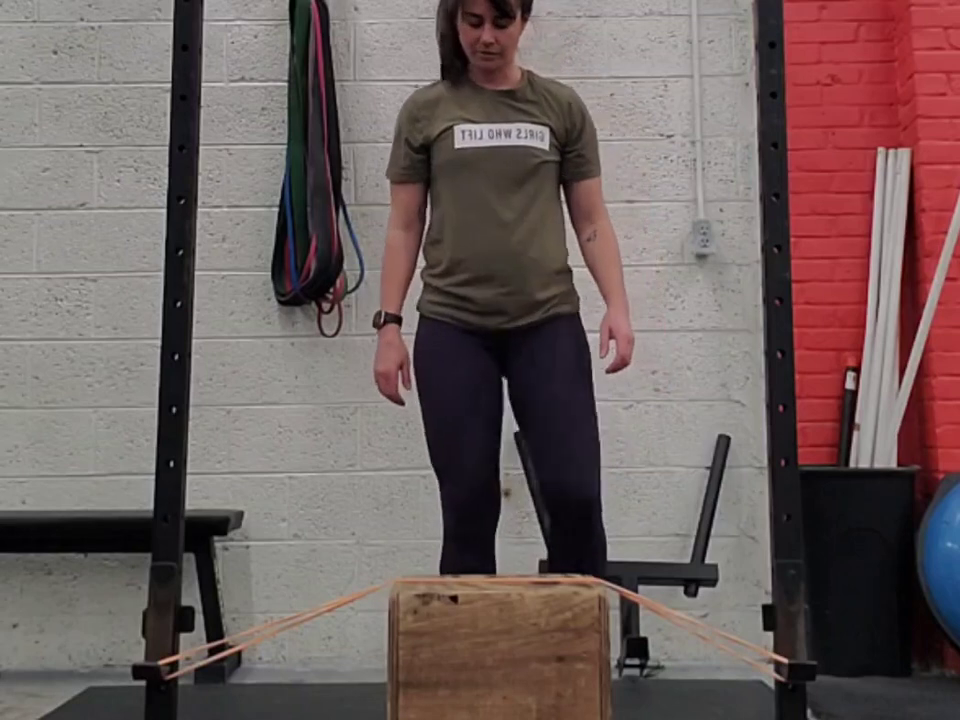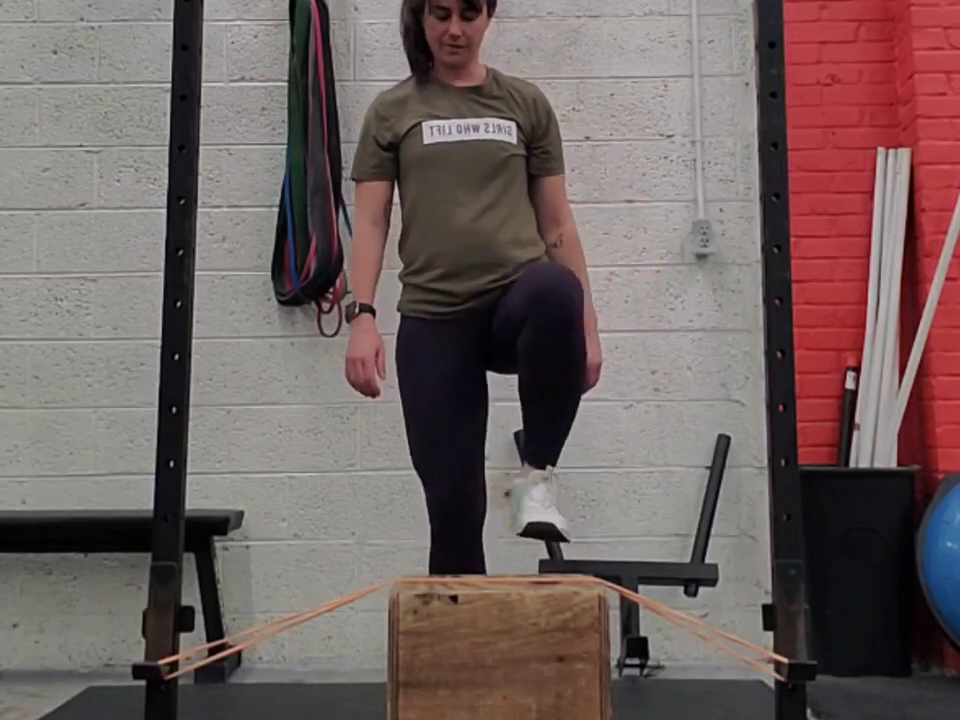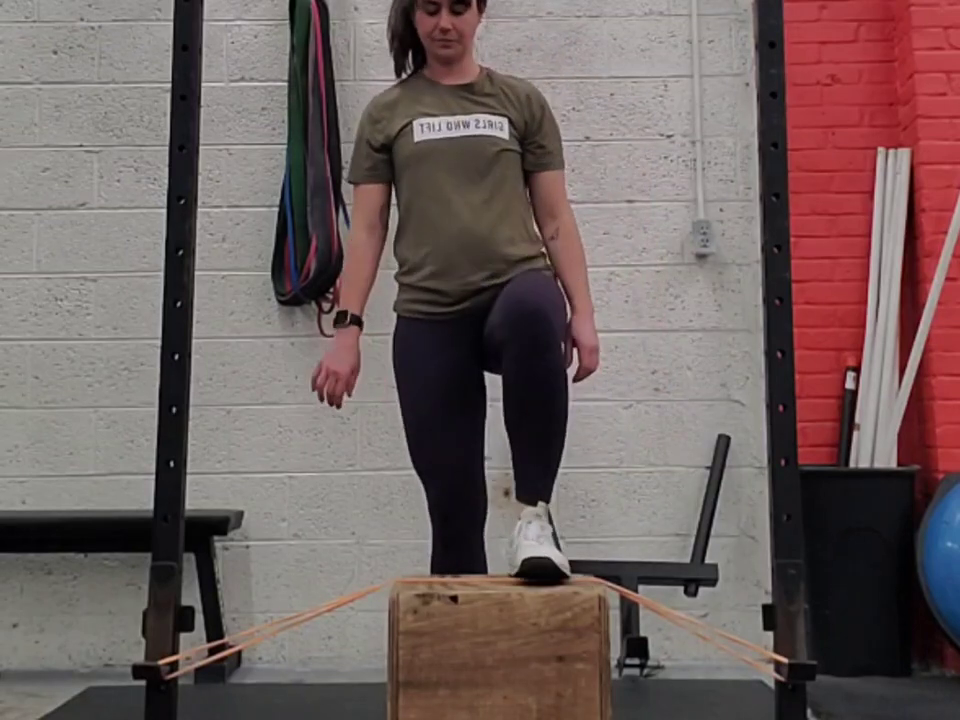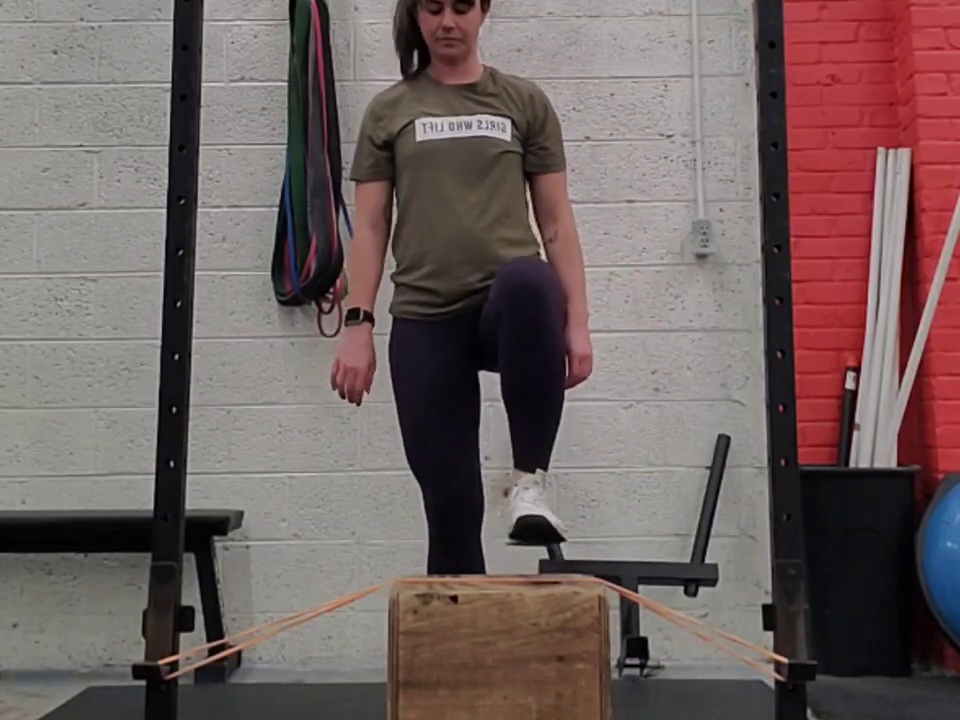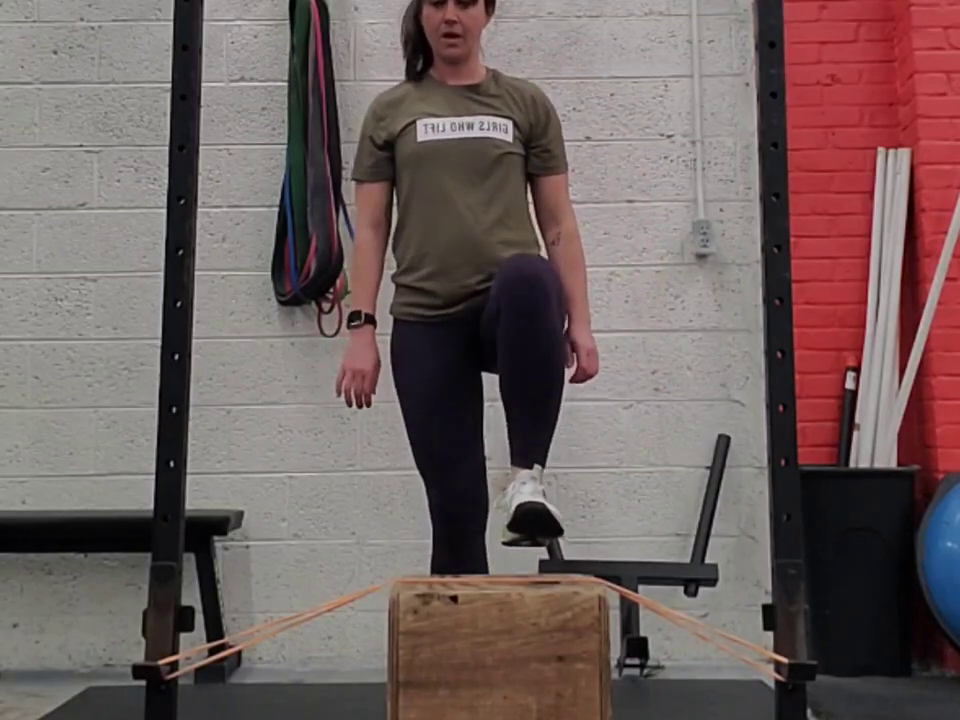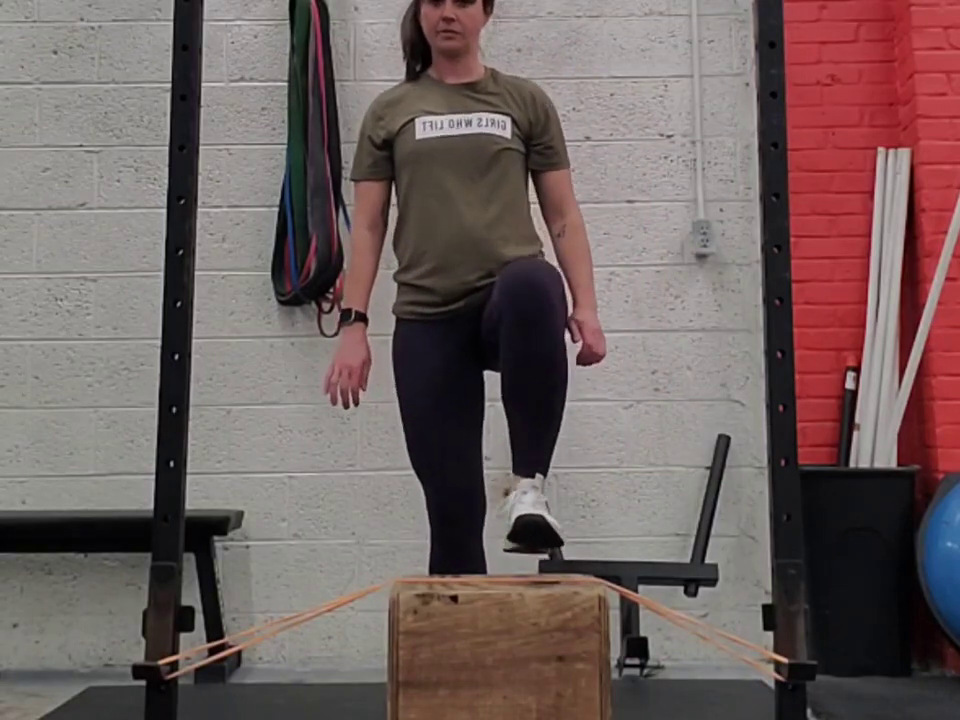
dt=0.4s
person 1, frame 1
left shoulder: (561, 107)
right shoulder: (425, 110)
left elbow: (591, 220)
right elbow: (404, 227)
left wrist: (617, 307)
right wrist: (388, 326)
left hip: (546, 322)
right hip: (451, 329)
left knee: (574, 492)
right knee: (469, 503)
person 1, frame 2
left shoulder: (526, 103)
right shoulder: (392, 110)
left elbow: (556, 223)
right elbow: (370, 223)
left wrist: (586, 320)
right wrist: (361, 317)
left hip: (515, 301)
right hip: (433, 319)
left knee: (556, 290)
right knee: (453, 503)
left ankle: (536, 473)
person 1, frame 3
left shoulder: (521, 100)
right shoulder: (387, 112)
left elbow: (554, 217)
right elbow: (366, 229)
left wrist: (582, 311)
right wrist: (347, 328)
left hip: (513, 293)
right hip: (428, 318)
left knee: (534, 311)
right knee: (452, 504)
left ankle: (535, 512)
person 1, frame 4
left shoulder: (524, 101)
right shoulder: (389, 110)
left elbow: (555, 220)
right elbow: (370, 227)
left wrist: (576, 320)
right wrist: (357, 325)
left hip: (509, 303)
right hip: (424, 319)
left knee: (528, 281)
right knee: (450, 503)
left ankle: (529, 483)
person 1, frame 5
left shoulder: (526, 103)
right shoulder: (390, 110)
left elbow: (557, 222)
right elbow: (371, 229)
left wrist: (579, 319)
right wrist: (360, 329)
left hip: (509, 307)
right hip: (425, 321)
left knee: (527, 276)
right knee: (454, 503)
left ankle: (527, 481)
person 1, frame 6
left shoulder: (525, 100)
right shoulder: (390, 110)
left elbow: (562, 215)
right elbow: (367, 227)
left wrist: (584, 305)
right wrist: (352, 325)
left hip: (509, 304)
right hip: (427, 319)
left knee: (532, 283)
right knee: (452, 502)
left ankle: (528, 487)
